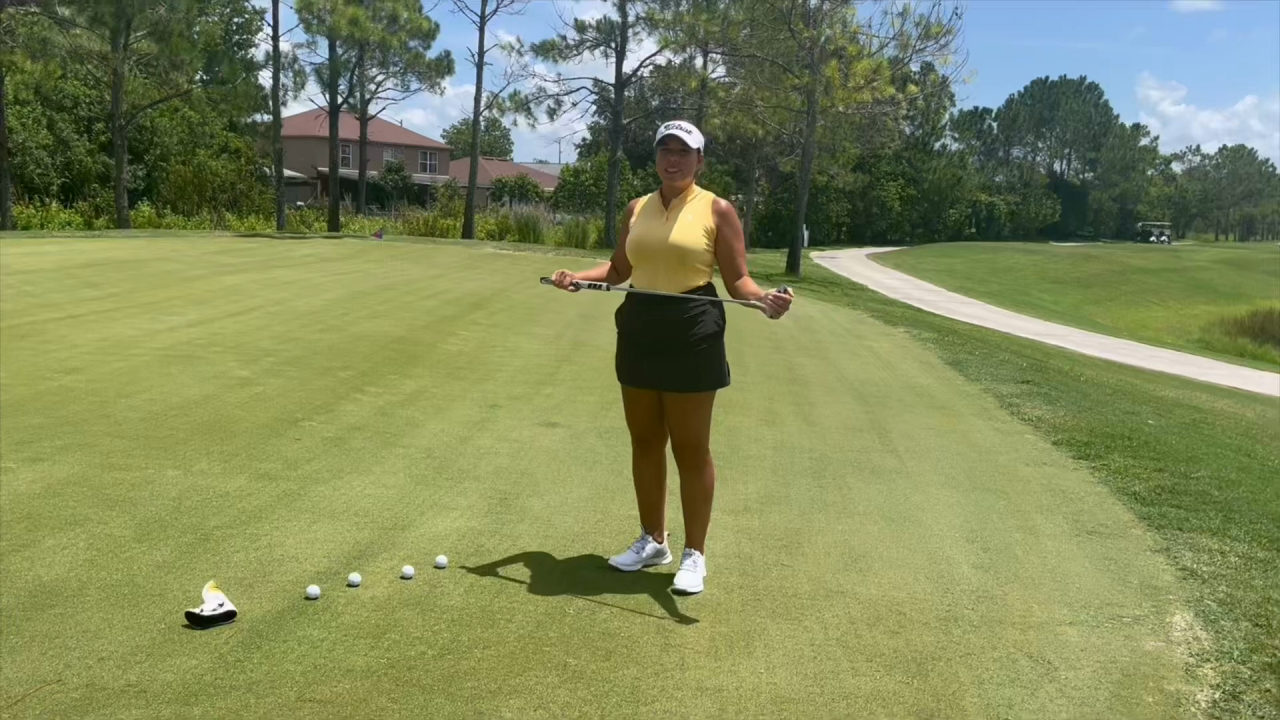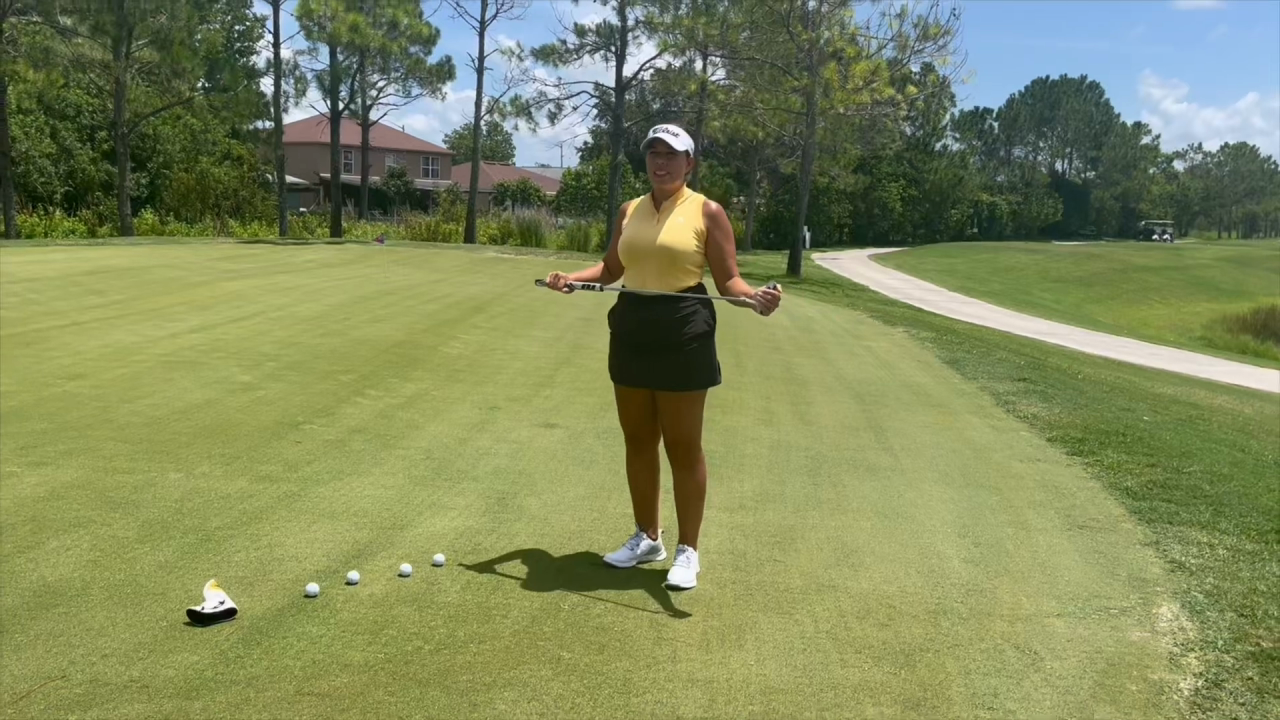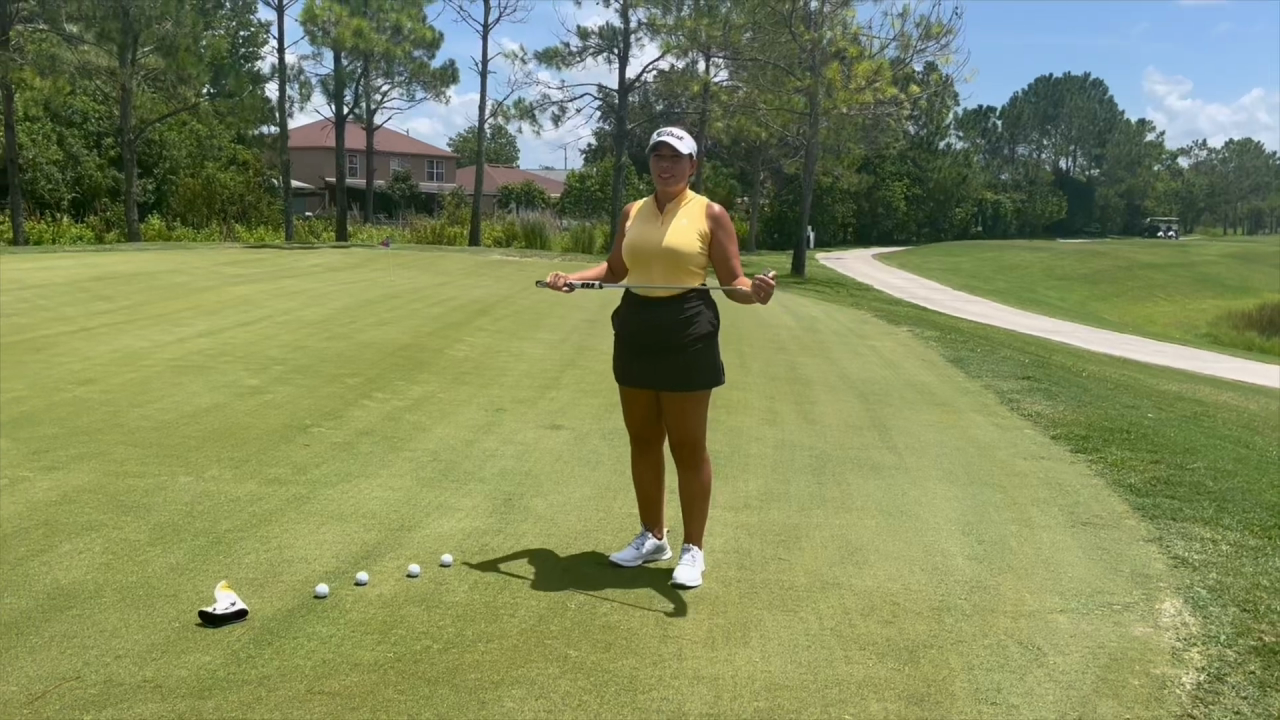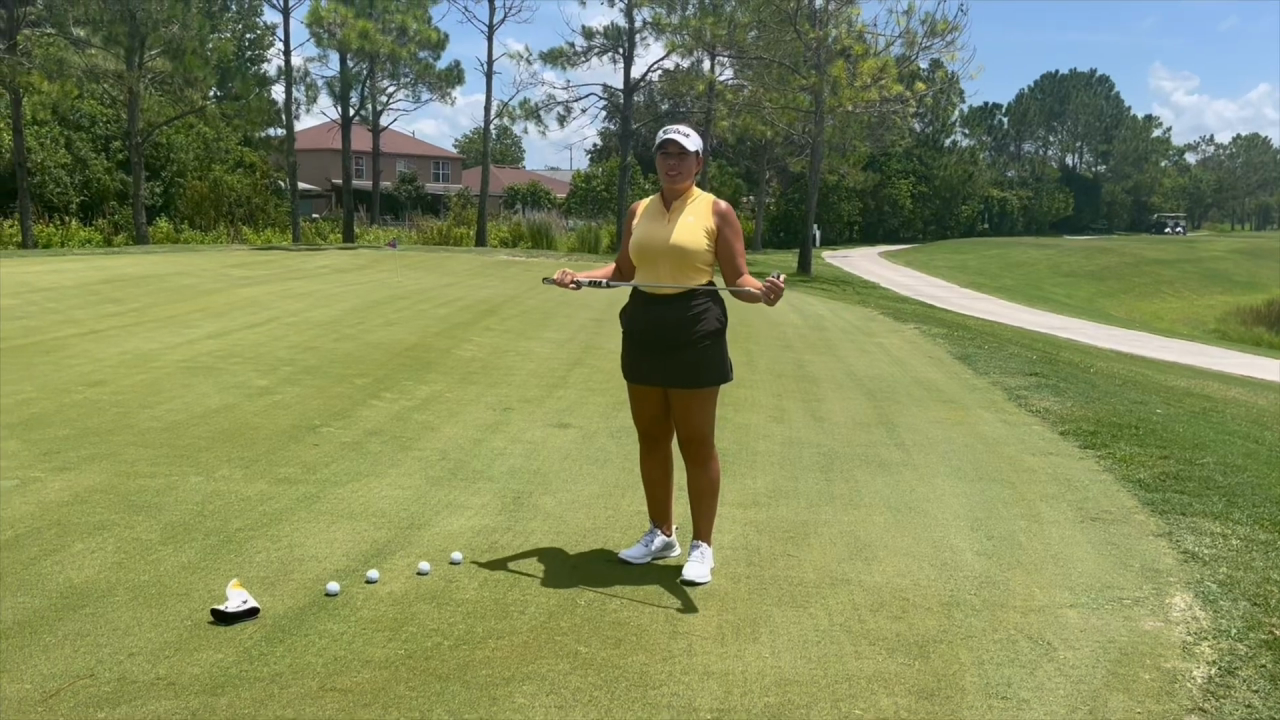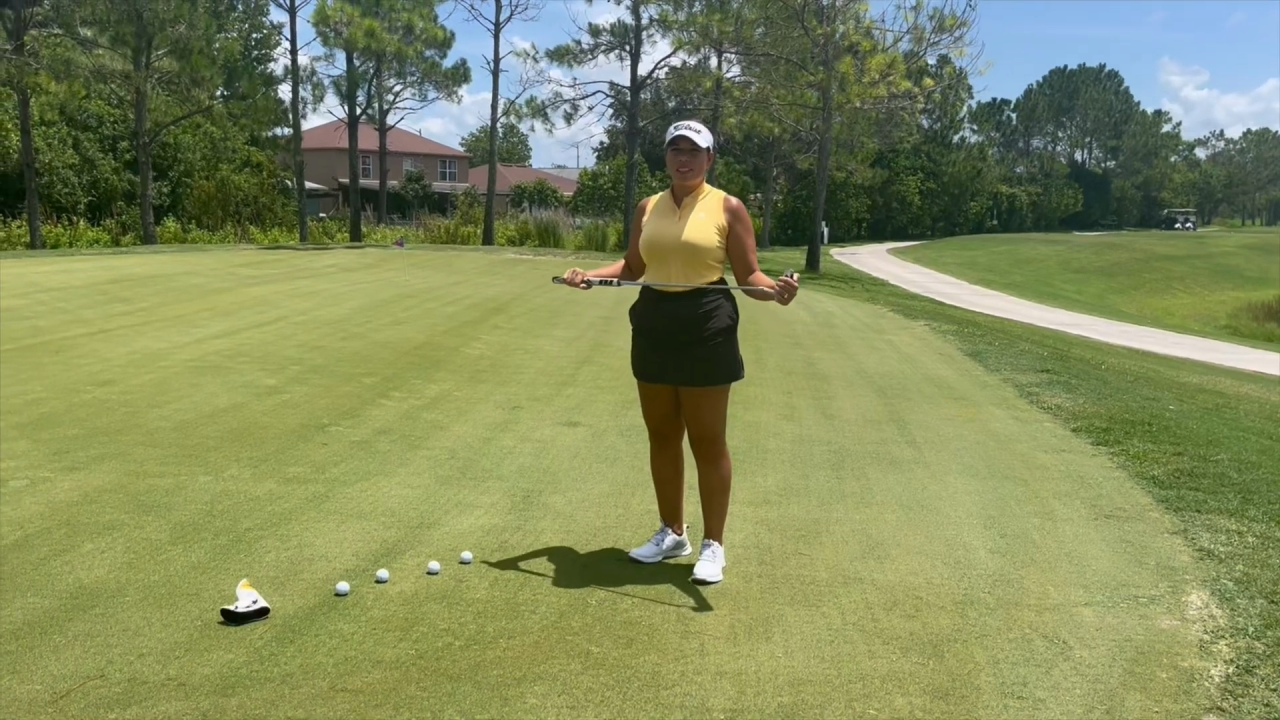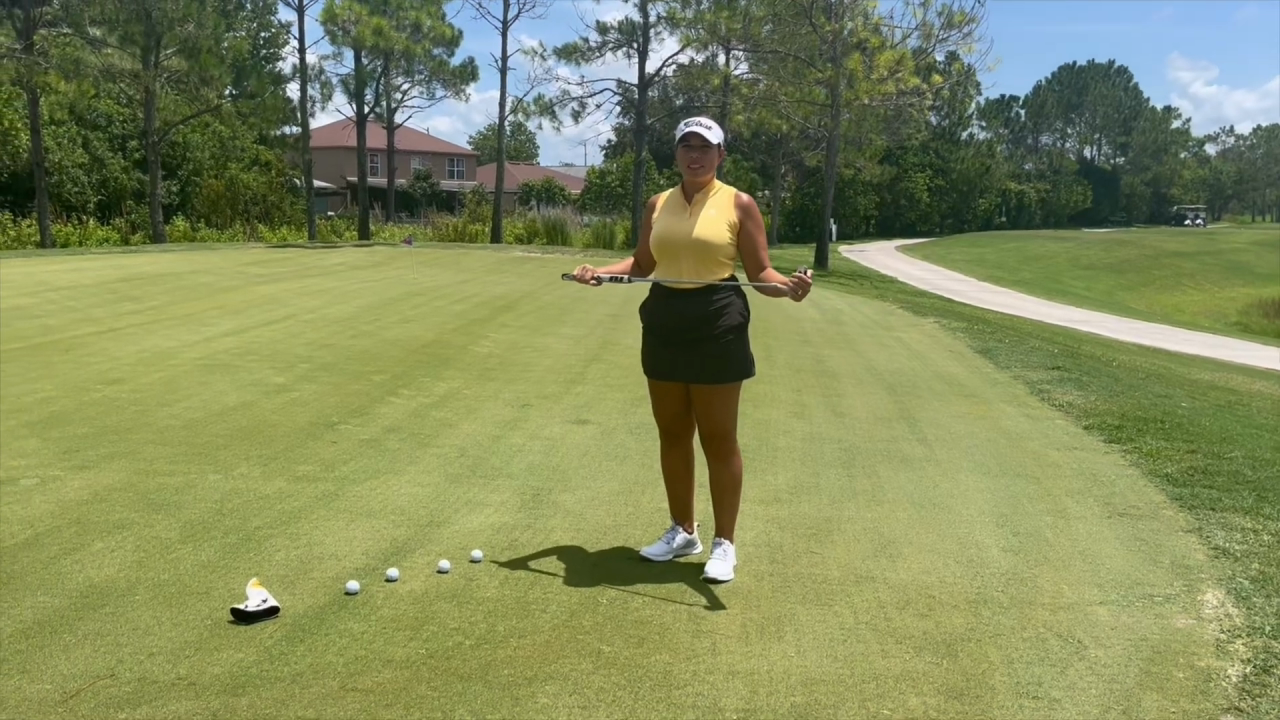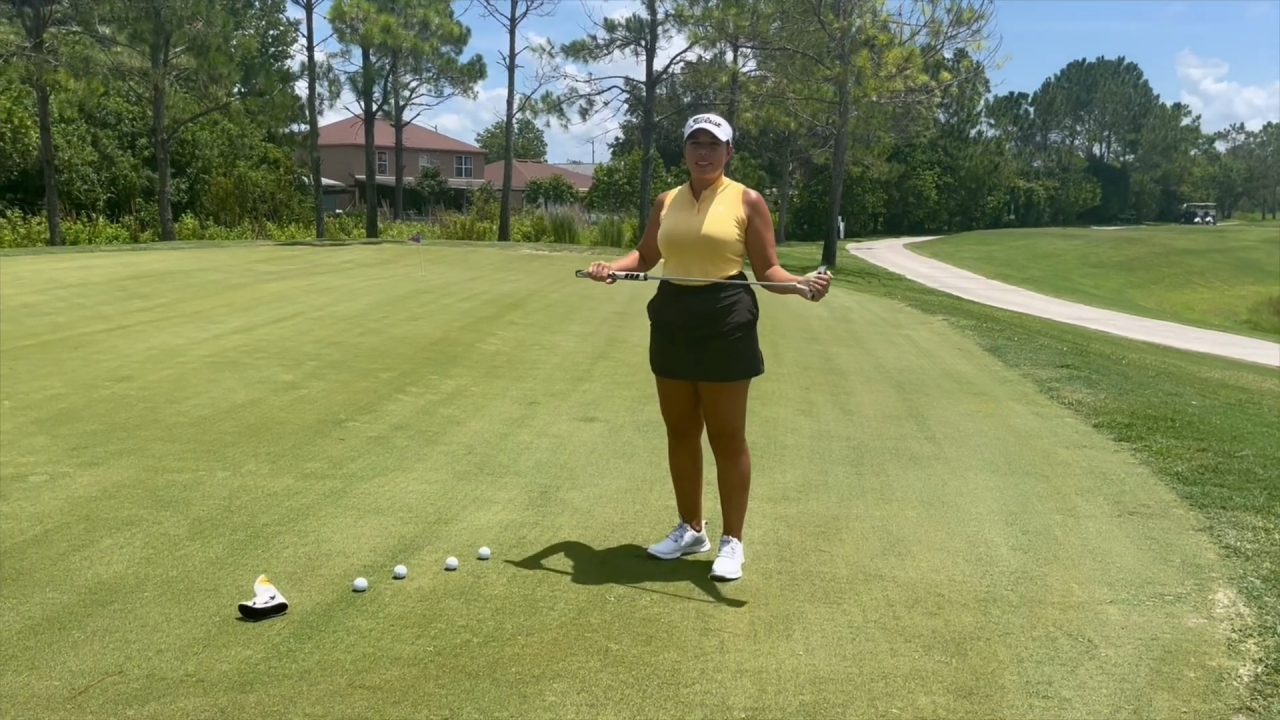
dt=0.3s
person 1, frame 1
left shoulder: (717, 209)
right shoulder: (636, 209)
left elbow: (736, 278)
right elbow: (618, 268)
left wrist: (764, 299)
right wrist: (576, 276)
left hip: (692, 333)
right hip: (639, 330)
left knee: (691, 449)
right knee: (645, 443)
left ankle: (694, 554)
right ankle: (652, 540)
person 1, frame 2
left shoulder: (706, 211)
right shoulder: (628, 210)
left elbow: (727, 279)
right elbow: (610, 268)
left wrist: (755, 297)
right wrist: (570, 278)
left hip: (683, 333)
right hip: (631, 330)
left knee: (683, 447)
right knee: (637, 441)
left ankle: (688, 550)
right ankle: (647, 537)
person 1, frame 3
left shoulder: (711, 214)
right shoulder: (632, 212)
left elbow: (732, 281)
right elbow: (615, 269)
left wrist: (754, 291)
right wrist: (571, 277)
left hip: (687, 333)
right hip: (635, 331)
left knee: (688, 447)
right knee: (643, 441)
left ankle: (693, 548)
right ankle: (652, 536)
person 1, frame 4
left shoulder: (717, 211)
right shoulder: (638, 211)
left elbow: (737, 279)
right elbow: (623, 269)
left wrist: (762, 291)
right wrist: (579, 276)
left hip: (695, 330)
right hip: (643, 329)
left knee: (696, 444)
right knee: (651, 439)
left ankle: (701, 546)
right ankle: (661, 533)
person 1, frame 5
left shoulder: (728, 207)
right shoulder: (647, 207)
left elbow: (748, 275)
right elbow: (632, 266)
left wrist: (775, 289)
right wrist: (589, 274)
left hip: (706, 327)
right hip: (652, 326)
left knee: (707, 441)
right knee: (661, 437)
left ankle: (713, 545)
right ankle: (672, 533)
person 1, frame 6
left shoulder: (738, 203)
right shoulder: (658, 204)
left elbow: (759, 272)
right elbow: (642, 263)
left wrist: (788, 285)
right wrist: (599, 272)
left hip: (717, 324)
right hip: (663, 322)
left knee: (718, 439)
right knee: (672, 435)
left ankle: (724, 543)
right ankle: (683, 531)
person 1, frame 7
left shoulder: (747, 200)
right shoulder: (665, 201)
left elbow: (767, 269)
right elbow: (645, 256)
left wrist: (802, 283)
right wrist: (612, 268)
left hip: (725, 321)
right hip: (671, 319)
left knee: (727, 438)
right knee: (680, 432)
left ankle: (732, 541)
right ankle: (690, 529)
